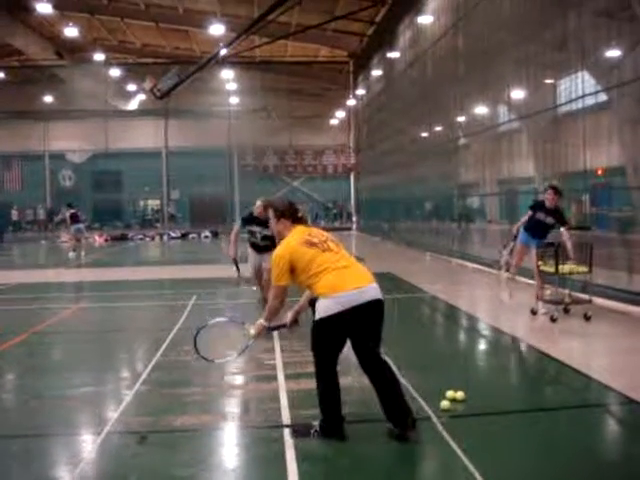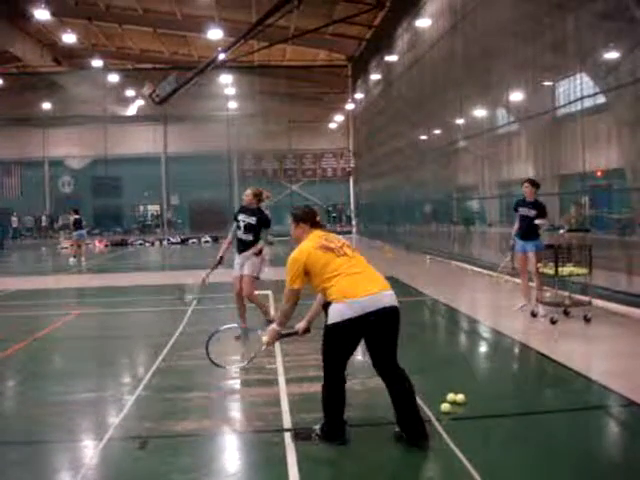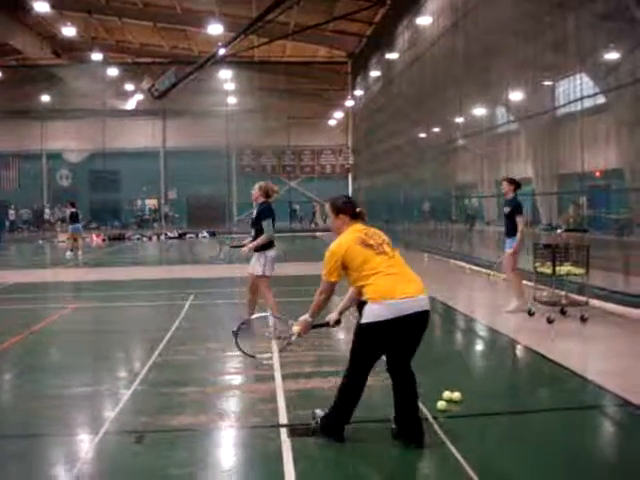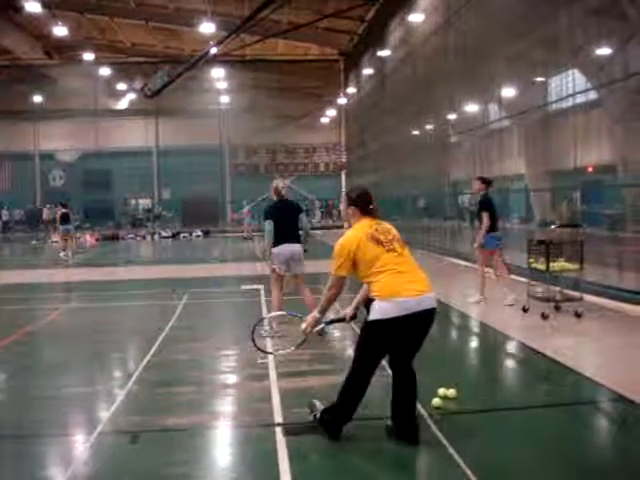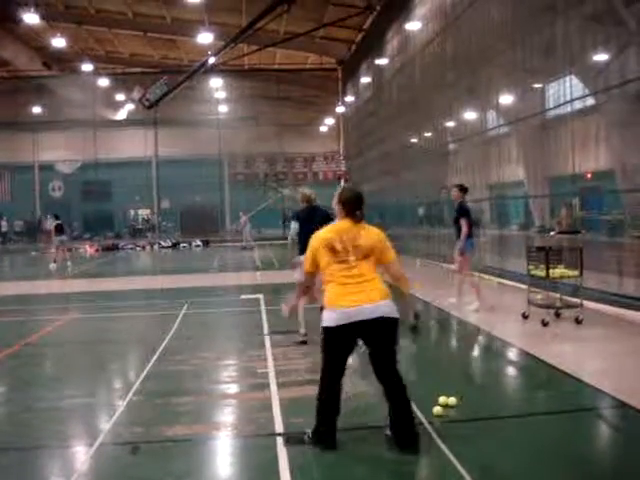
dt=0.5s
person 1, frame 1
left shoulder: (284, 251)
right shoulder: (318, 234)
left elbow: (277, 299)
left wrist: (264, 323)
right wrist: (296, 312)
left hip: (336, 303)
right hip: (370, 295)
left knee: (325, 366)
right knee: (372, 360)
left ankle: (331, 427)
right ankle: (403, 423)
person 1, frame 2
left shoulder: (300, 254)
right shoulder: (335, 240)
left elbow: (290, 301)
left wrist: (276, 328)
right wrist: (308, 320)
left hip: (350, 309)
right hip: (385, 302)
left knee: (333, 371)
right knee: (389, 368)
left ankle: (333, 430)
right ankle: (414, 431)
person 1, frame 3
left shoulder: (339, 247)
right shoulder: (376, 234)
left elbow: (324, 293)
left wrist: (308, 318)
right wrist: (339, 311)
left hip: (385, 310)
right hip: (419, 304)
left knee: (357, 370)
right knee: (401, 368)
left ankle: (332, 426)
right ankle: (411, 431)
person 1, frame 4
left shoulder: (348, 240)
right shoulder: (387, 229)
left elbow: (334, 288)
left wrist: (317, 314)
right wrist: (356, 305)
left hip: (392, 307)
right hip: (425, 302)
left knee: (362, 368)
right knee: (402, 365)
left ankle: (332, 421)
right ankle: (406, 428)
person 1, frame 5
left shoulder: (320, 237)
right shoulder: (375, 235)
left elbow: (307, 278)
right elbow: (397, 274)
left wrist: (297, 297)
left hip: (340, 315)
right hip: (381, 311)
left knee: (331, 375)
right knee: (388, 374)
left ankle: (324, 435)
right ankle: (406, 437)
person 2, frame 1
right shoulder: (248, 217)
right elbow: (236, 231)
right wrist: (233, 248)
left hip: (269, 253)
right hip: (254, 251)
left knee: (266, 283)
right knee: (258, 280)
right ankle: (264, 297)
person 2, frame 2
left shoulder: (263, 217)
right shoulder: (241, 211)
left elbow: (263, 241)
right elbow: (233, 233)
left wrist: (251, 252)
right wrist: (223, 251)
left hip: (253, 257)
right hip: (239, 256)
left knee: (247, 293)
right knee: (238, 293)
left ankle: (268, 316)
right ankle: (243, 326)
person 2, frame 3
left shoulder: (263, 209)
right shoulder: (266, 208)
left elbow: (268, 235)
left wrist: (250, 246)
right wrist: (249, 241)
left hip: (265, 253)
right hip: (262, 253)
left knee: (265, 290)
right knee: (251, 288)
person 2, frame 4
left shoulder: (270, 209)
right shoulder: (295, 206)
left elbow: (269, 235)
right elbow: (306, 228)
left wrist: (269, 256)
right wrist: (301, 242)
left hip: (279, 250)
right hip: (296, 248)
left knee: (276, 289)
right knee: (302, 287)
person 2, frame 5
left shoulder: (299, 214)
right shoulder: (325, 213)
left elbow: (293, 235)
left hip: (305, 257)
left knee: (304, 296)
left ankle: (303, 331)
person 3, frame 1
left shoulder: (559, 215)
right shoulder: (538, 204)
left elbow: (565, 235)
left wrist: (571, 254)
right wrist: (517, 226)
left hip: (539, 240)
right hip: (525, 234)
left knee: (537, 270)
right knee: (515, 263)
left ankle: (539, 300)
person 3, frame 2
left shoulder: (539, 206)
right shoulder: (519, 203)
left elbow: (544, 224)
left wrist: (542, 223)
right wrist: (513, 236)
left hip: (533, 242)
right hip: (520, 241)
left knee: (535, 272)
right knee: (522, 271)
left ankle: (539, 303)
right ankle: (527, 300)
person 3, frame 3
left shoulder: (515, 203)
right shoulder: (507, 202)
left elbow: (521, 225)
left wrist: (516, 243)
left hip: (514, 240)
right hip: (509, 239)
left knee: (508, 270)
right knee: (512, 270)
left ankle: (519, 301)
right ankle: (519, 299)
person 3, frame 4
left shoulder: (483, 200)
right shoulder: (487, 199)
left elbow: (486, 222)
left wrist: (479, 238)
left hip: (488, 236)
right hip: (495, 235)
left knee: (481, 266)
right knee: (500, 267)
left ankle: (481, 295)
right ankle: (509, 295)
person 3, frame 5
left shoulder: (461, 208)
right shoulder: (461, 207)
left elbow: (465, 228)
left wrist: (461, 245)
left hip: (464, 242)
right hip: (463, 242)
left knee: (467, 273)
right knee: (459, 271)
left ankle: (478, 301)
right ankle: (458, 297)
